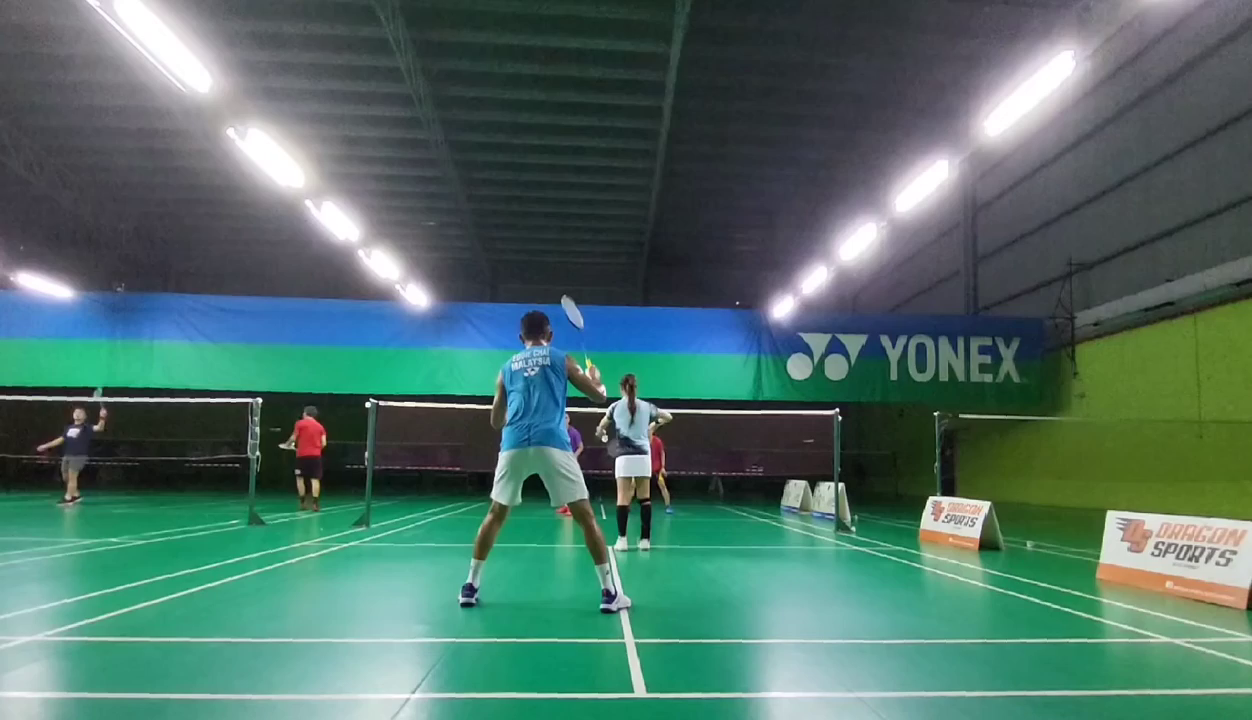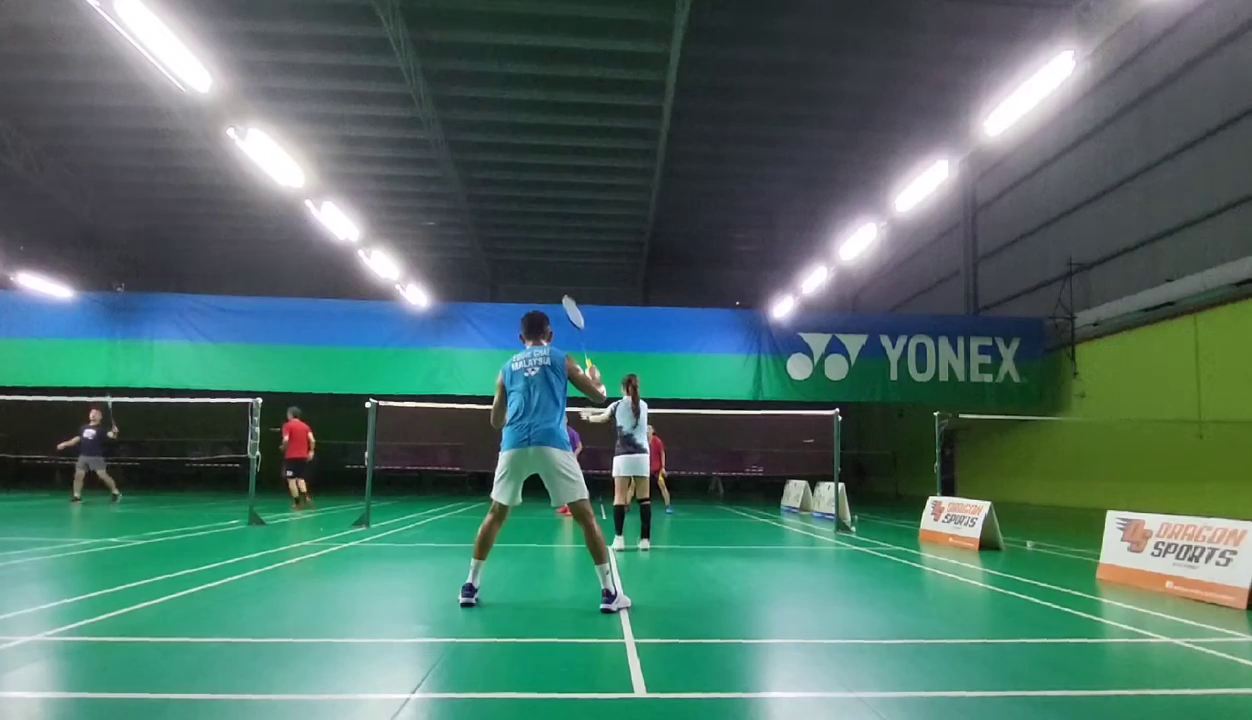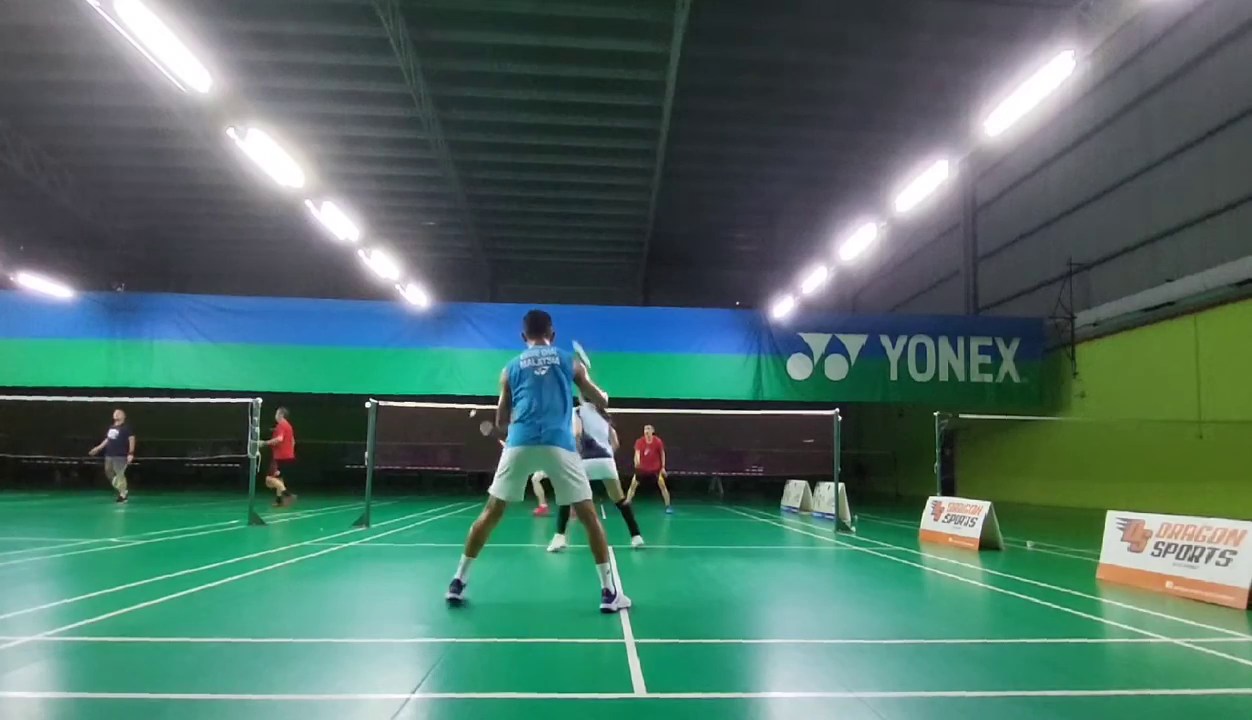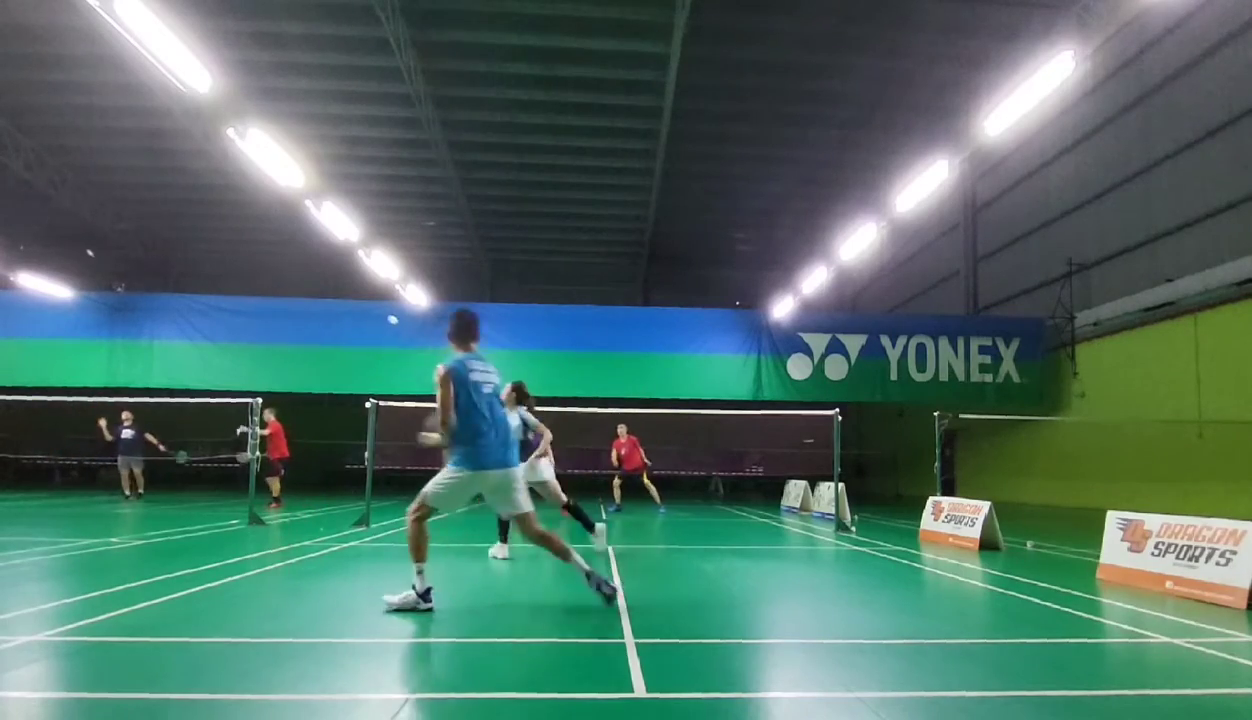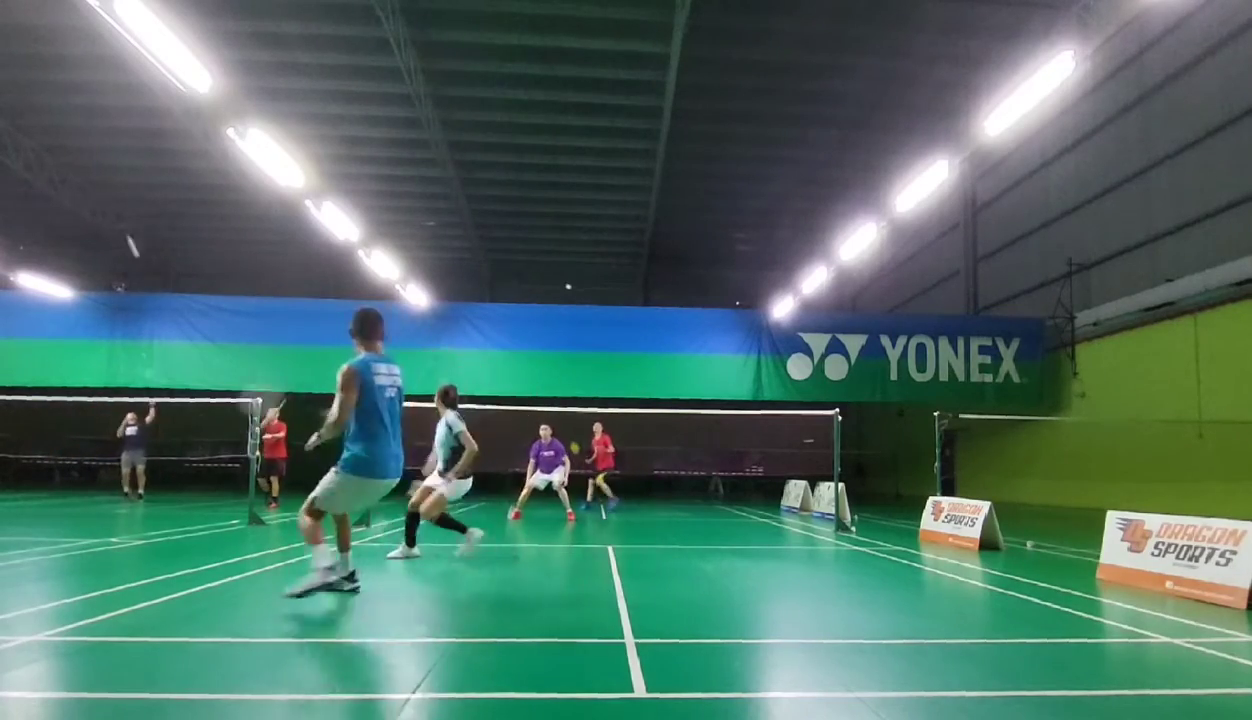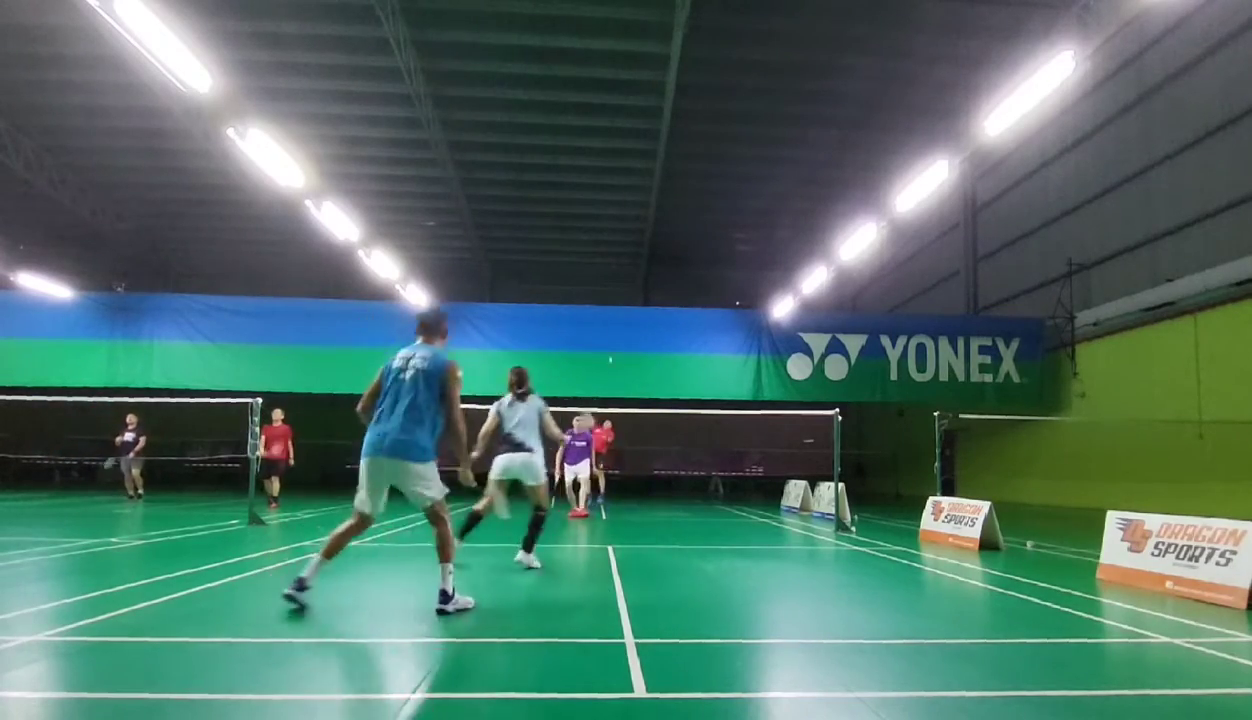
dt=0.5s
person 1, frame 1
left shoulder: (507, 368)
right shoulder: (561, 359)
left elbow: (496, 421)
right elbow: (599, 395)
right wrist: (595, 376)
left hip: (513, 446)
right hip: (552, 445)
left knee: (496, 514)
right knee: (585, 516)
left ankle: (470, 586)
right ankle: (609, 592)
person 1, frame 2
left shoulder: (507, 368)
right shoulder: (561, 360)
left elbow: (496, 420)
right elbow: (599, 396)
right wrist: (595, 376)
left hip: (513, 446)
right hip: (552, 444)
left knee: (496, 515)
right knee: (585, 516)
left ankle: (470, 586)
right ankle: (609, 592)
person 1, frame 3
left shoulder: (511, 368)
right shoulder: (569, 362)
left elbow: (501, 422)
right elbow: (601, 402)
left hip: (520, 445)
right hip: (559, 445)
left knee: (492, 512)
right knee: (589, 517)
left ankle: (458, 582)
right ankle: (609, 592)
person 1, frame 4
left shoulder: (448, 370)
right shoulder: (490, 369)
left elbow: (446, 422)
left wrist: (447, 443)
right wrist: (438, 439)
left hip: (469, 464)
right hip: (506, 463)
left knee: (416, 516)
right knee: (532, 530)
left ankle: (421, 592)
right ankle: (592, 577)
person 1, frame 5
left shoulder: (352, 370)
right shoulder: (396, 371)
left elbow: (339, 421)
left wrist: (319, 437)
left hip: (361, 465)
right hip: (391, 469)
left knee: (309, 514)
right knee: (340, 514)
left ankle: (324, 568)
right ankle: (345, 574)
person 1, frame 6
left shoulder: (394, 360)
right shoulder: (448, 367)
left elbow: (363, 409)
right elbow: (455, 422)
right wrist: (465, 465)
left hip: (374, 451)
right hip: (414, 455)
left knee: (359, 522)
right knee: (441, 522)
left ankle: (302, 581)
right ankle: (447, 595)
person 2, frame 1
left shoulder: (615, 407)
right shoulder: (646, 406)
left elbow: (600, 429)
right elbow: (668, 417)
left wrist: (602, 435)
right wrist: (654, 425)
left hip: (624, 457)
right hip: (643, 457)
left knee: (623, 498)
right knee: (644, 498)
left ankle: (622, 539)
right ankle: (645, 539)
person 2, frame 2
left shoulder: (617, 406)
right shoulder: (643, 405)
left elbow: (600, 418)
left wrist: (588, 415)
left hip: (624, 455)
right hip: (642, 455)
left knee: (620, 498)
right knee: (644, 498)
left ankle: (619, 538)
right ankle: (645, 539)
person 2, frame 3
left shoulder: (577, 411)
right shoulder: (604, 415)
left elbow: (577, 432)
right elbow: (615, 443)
left hip: (586, 460)
right hip: (606, 460)
right knee: (620, 500)
left ankle: (560, 537)
right ankle: (636, 536)
person 2, frame 4
left shoulder: (521, 414)
right shoulder: (505, 415)
left elbow: (547, 434)
left wrist: (541, 451)
left hip: (531, 463)
right hip: (526, 464)
right knee: (561, 500)
left ankle: (502, 546)
right ankle: (594, 529)
person 2, frame 5
left shoulder: (452, 420)
right shoulder: (444, 421)
left elbow: (473, 449)
right elbow: (437, 451)
left wrist: (455, 473)
right wrist: (427, 471)
left hip: (456, 479)
left knee: (427, 513)
right knee: (413, 506)
left ankle: (469, 533)
right ankle: (409, 547)
person 2, frame 6
left shoulder: (500, 404)
right shoulder: (538, 402)
left elbow: (486, 432)
right elbow: (552, 432)
left wrist: (477, 452)
right wrist: (565, 438)
left hip: (505, 459)
right hip: (530, 459)
left knee: (486, 503)
right knee: (541, 508)
right ankle: (526, 553)
